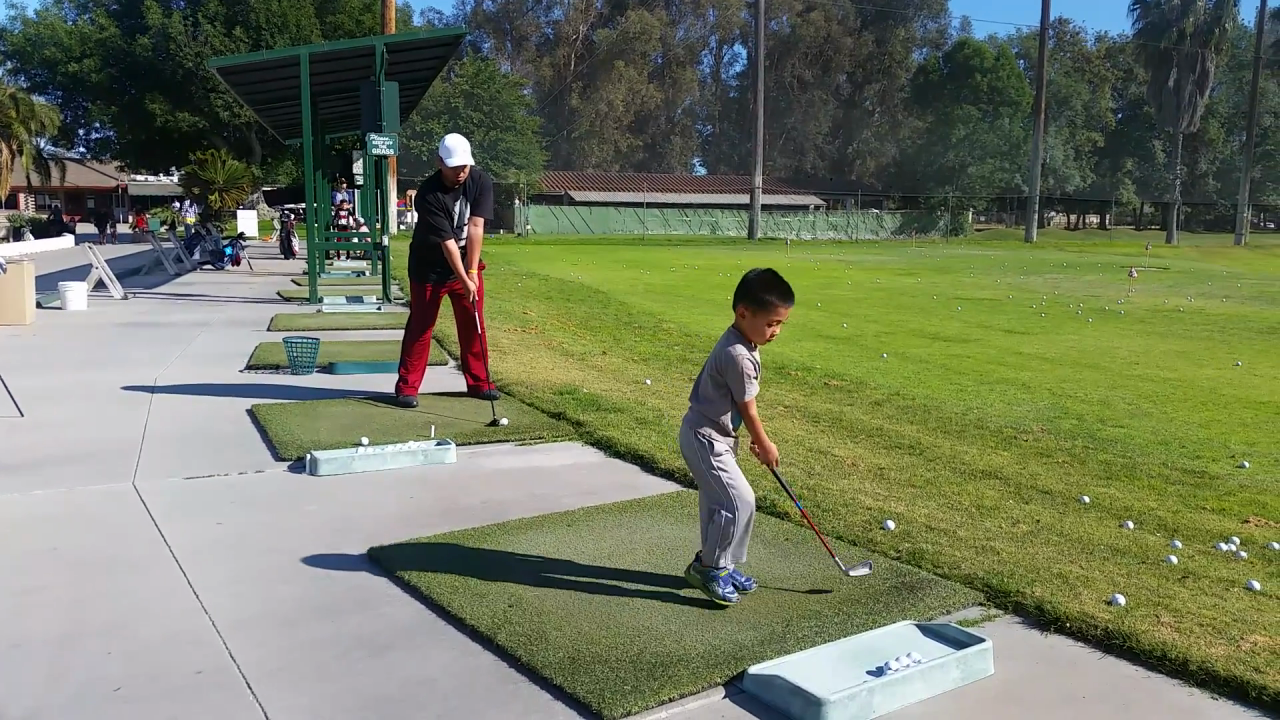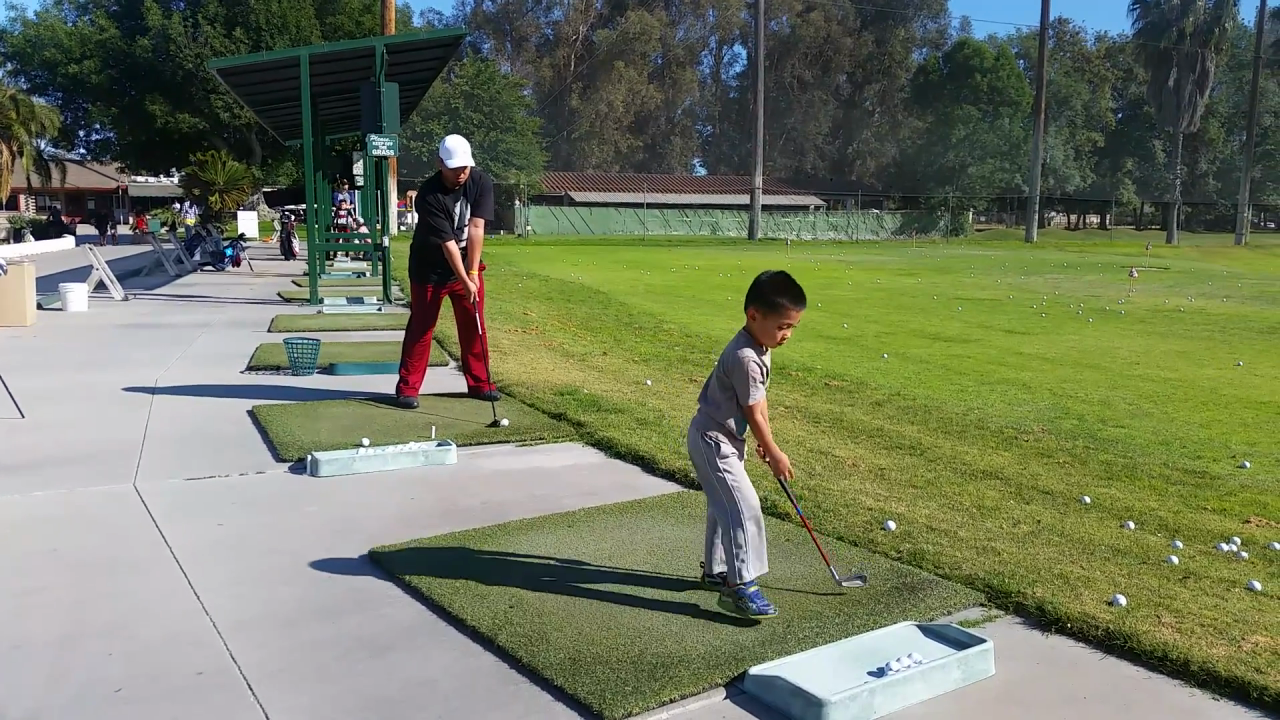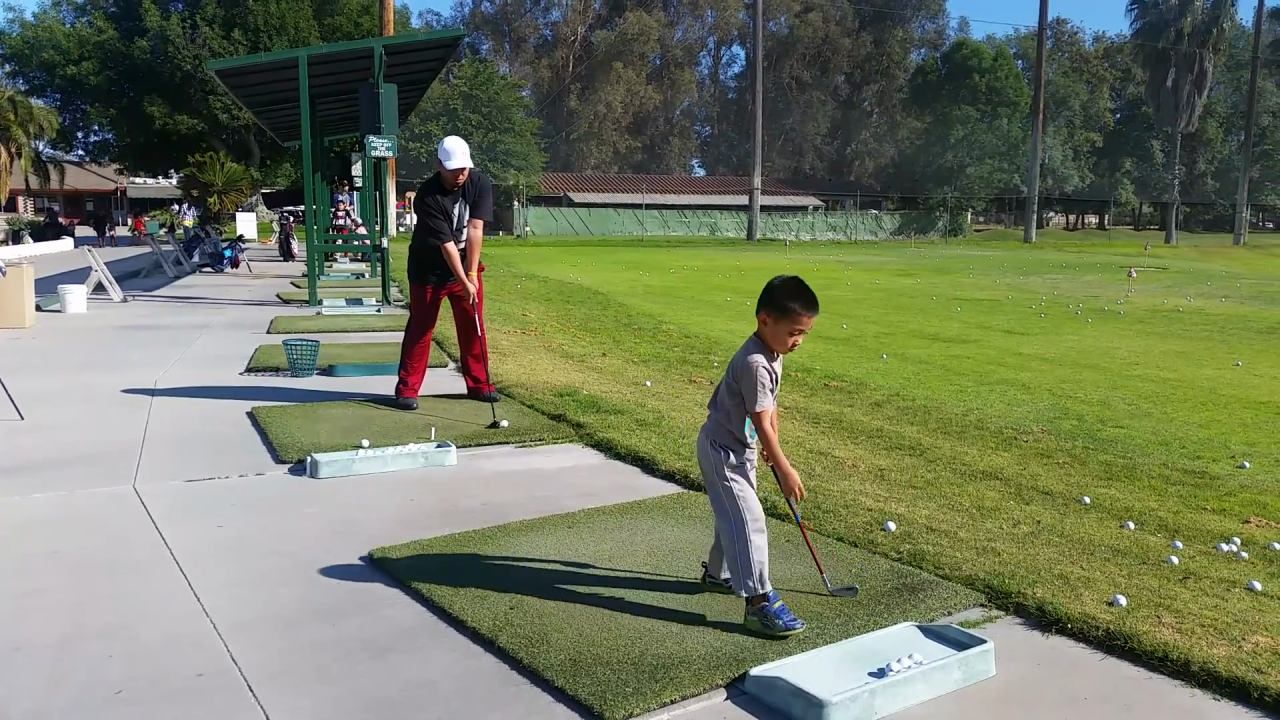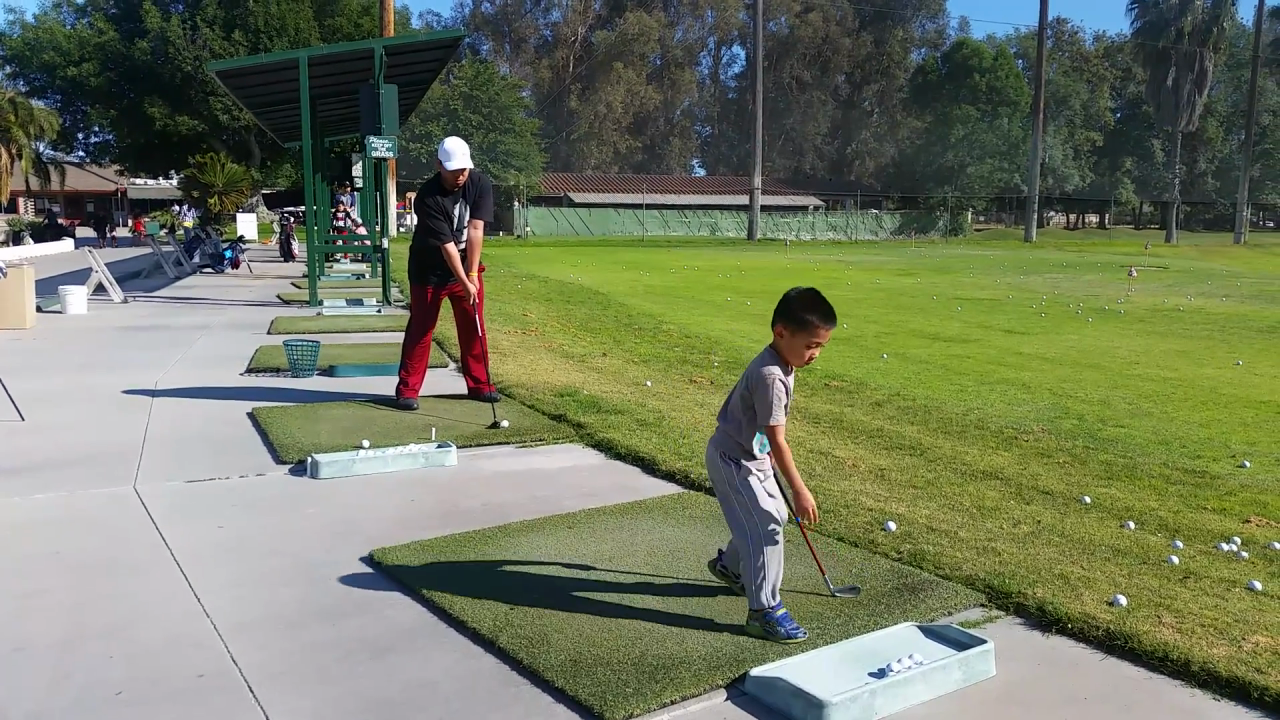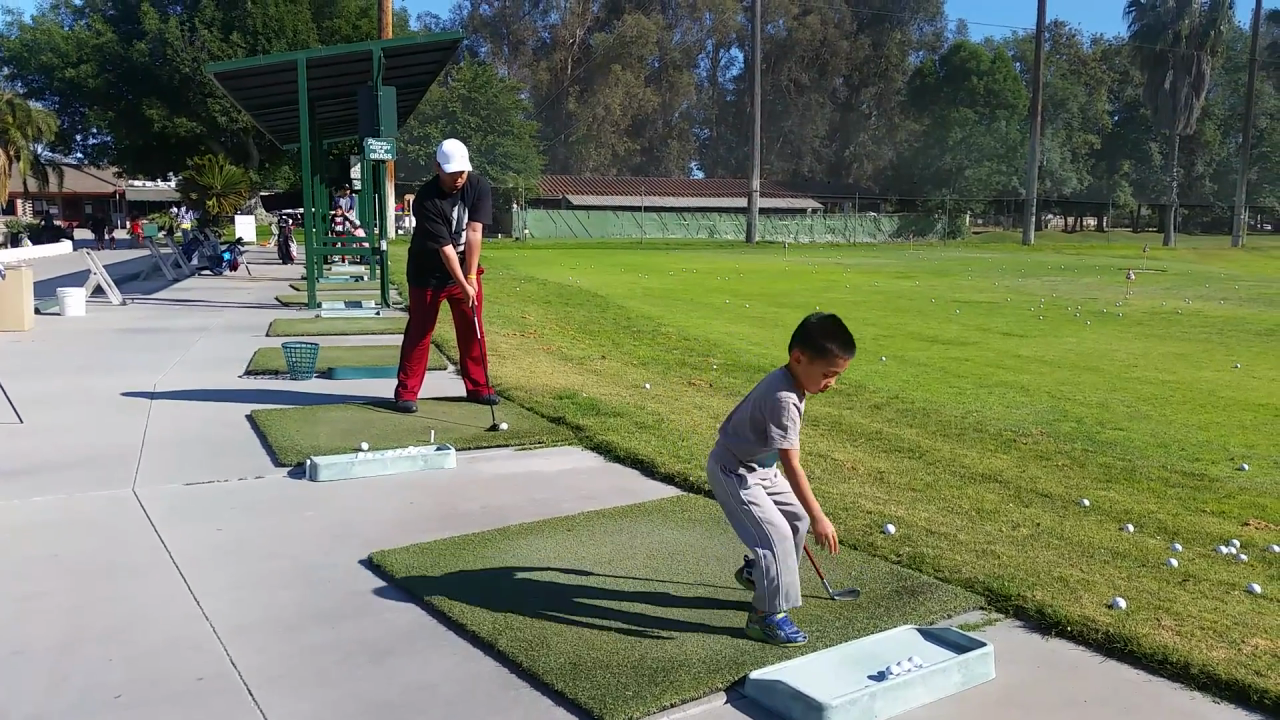
dt=0.1s
person 1, frame 1
left shoulder: (743, 344)
right shoulder: (738, 355)
left elbow: (747, 399)
right elbow: (747, 410)
left wrist: (757, 439)
right wrist: (766, 446)
left hip: (718, 436)
right hip: (705, 438)
left knee: (719, 504)
right knee: (740, 502)
left ankle: (711, 566)
right ankle: (710, 568)
person 1, frame 2
left shoulder: (757, 347)
right shoulder: (746, 358)
left elbow: (759, 400)
right elbow: (753, 415)
left wrist: (765, 444)
right wrist: (775, 455)
left hip: (726, 439)
right hip: (712, 441)
left knee: (727, 509)
right knee: (745, 509)
left ankle: (717, 571)
right ankle: (741, 584)
person 1, frame 3
left shoulder: (769, 353)
right shoulder: (755, 363)
left elbow: (768, 408)
right elbow: (761, 424)
left wrist: (771, 449)
right wrist: (785, 470)
left hip: (742, 446)
right hip: (723, 449)
left knee: (736, 516)
right knee: (748, 521)
left ankle: (719, 573)
right ankle: (760, 602)
person 1, frame 4
left shoulder: (782, 364)
right shoulder: (770, 375)
right elbow: (776, 438)
left wrist: (773, 458)
right wrist: (799, 490)
left hip: (753, 455)
right hip: (733, 459)
left knee: (777, 515)
right knee: (764, 530)
left ankle: (728, 564)
right ankle: (764, 612)
person 1, frame 5
left shoulder: (786, 378)
right shoulder: (784, 399)
right elbow: (792, 466)
right wrist: (818, 517)
left hip: (755, 464)
right hip: (731, 472)
left knee: (797, 517)
right knee: (776, 535)
left ankle: (754, 571)
right ankle: (766, 615)
person 2, frame 1
left shoulder: (482, 182)
right shoulder: (428, 194)
left elbow: (476, 227)
right elbow: (446, 241)
left wrist: (473, 272)
right wrist: (464, 279)
left hip: (468, 263)
right hip: (429, 268)
left knee: (473, 324)
right knee: (420, 326)
left ankle: (478, 382)
right ankle: (407, 386)
person 2, frame 2
left shoulder: (482, 183)
right shoulder: (428, 195)
left elbow: (476, 228)
right elbow: (447, 242)
left wrist: (473, 273)
right wrist: (464, 280)
left hip: (468, 265)
right hip: (430, 269)
left knee: (474, 324)
right knee: (421, 327)
left ankle: (479, 382)
right ankle: (407, 387)
person 2, frame 3
left shoulder: (480, 184)
right shoulder: (427, 196)
left elbow: (475, 229)
right elbow: (446, 243)
left wrist: (472, 274)
right wrist: (464, 281)
left hip: (467, 266)
right hip: (429, 270)
left knee: (473, 326)
right knee: (420, 328)
left ankle: (478, 384)
right ankle: (407, 389)
person 2, frame 4
left shoulder: (481, 184)
right shoulder: (427, 197)
left elbow: (475, 230)
right elbow: (446, 244)
left wrist: (473, 274)
right wrist: (464, 282)
left hip: (468, 266)
right hip: (429, 270)
left knee: (473, 326)
right knee: (421, 328)
left ankle: (479, 384)
right ankle: (407, 389)
person 2, frame 5
left shoulder: (479, 187)
right shoulder: (426, 199)
left elbow: (474, 232)
right elbow: (444, 246)
left wrist: (471, 276)
right wrist: (463, 284)
left hip: (465, 269)
right hip: (428, 273)
left knee: (472, 328)
right knee: (419, 331)
left ankle: (477, 386)
right ankle: (406, 391)
